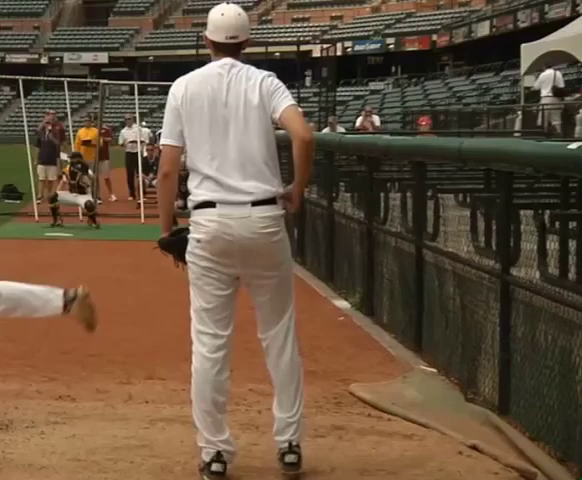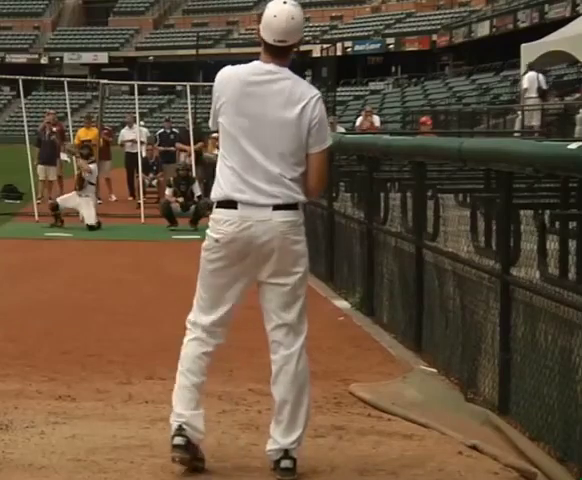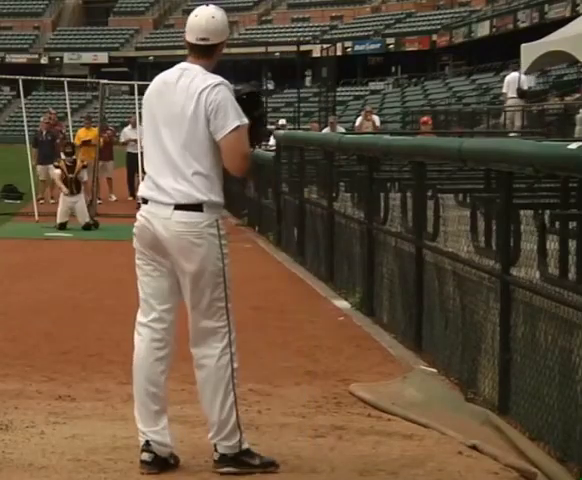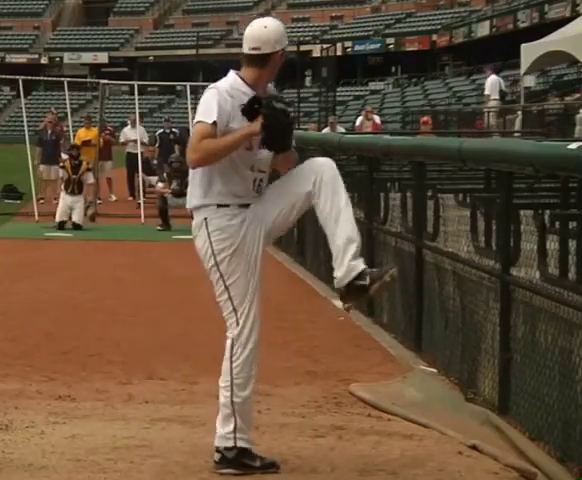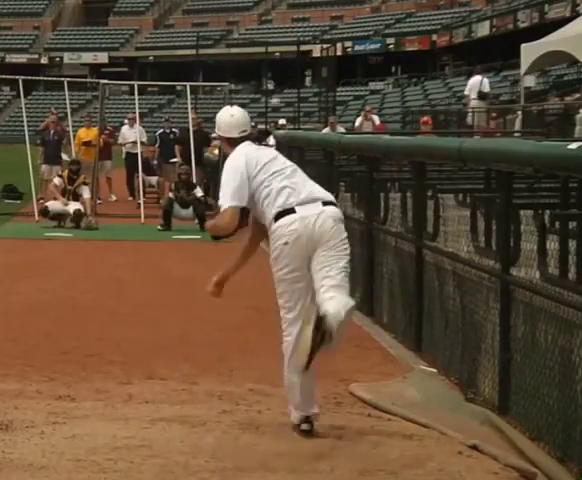
dt=1s
person 1, frame 1
left shoulder: (183, 87)
right shoulder: (263, 81)
left elbow: (168, 170)
right elbow: (304, 136)
left wrist: (166, 228)
right wrist: (298, 188)
left hip: (209, 221)
right hip: (264, 218)
left knee: (210, 342)
right knee: (278, 335)
right ankle: (288, 441)
person 1, frame 2
left shoulder: (226, 79)
right shoulder: (308, 97)
right elbow: (316, 184)
left hip: (230, 219)
right hip: (284, 224)
left knee: (203, 327)
right knee: (288, 340)
left ankle: (185, 426)
person 1, frame 3
left shoulder: (157, 85)
right shoulder: (214, 89)
right elbow: (238, 164)
right wrist: (244, 129)
left hip: (150, 217)
right hip: (194, 222)
left knee: (151, 331)
right knee: (213, 337)
person 1, frame 4
left shoulder: (267, 99)
right shoulder: (220, 94)
left elbow: (285, 165)
right elbow: (195, 155)
left wrist: (281, 139)
right wrist: (250, 133)
left hip: (255, 212)
right hip: (221, 223)
left knee: (321, 170)
right knee: (244, 330)
left ankle: (351, 277)
right ankle: (231, 448)
person 1, frame 5
left shoulder: (235, 166)
right shoulder: (268, 155)
left elbow: (227, 224)
left wrist: (210, 226)
right wrist: (227, 273)
left hip: (290, 226)
right hip: (327, 216)
left knee: (293, 323)
right knee: (333, 299)
left ankle: (303, 414)
right ankle: (326, 320)
